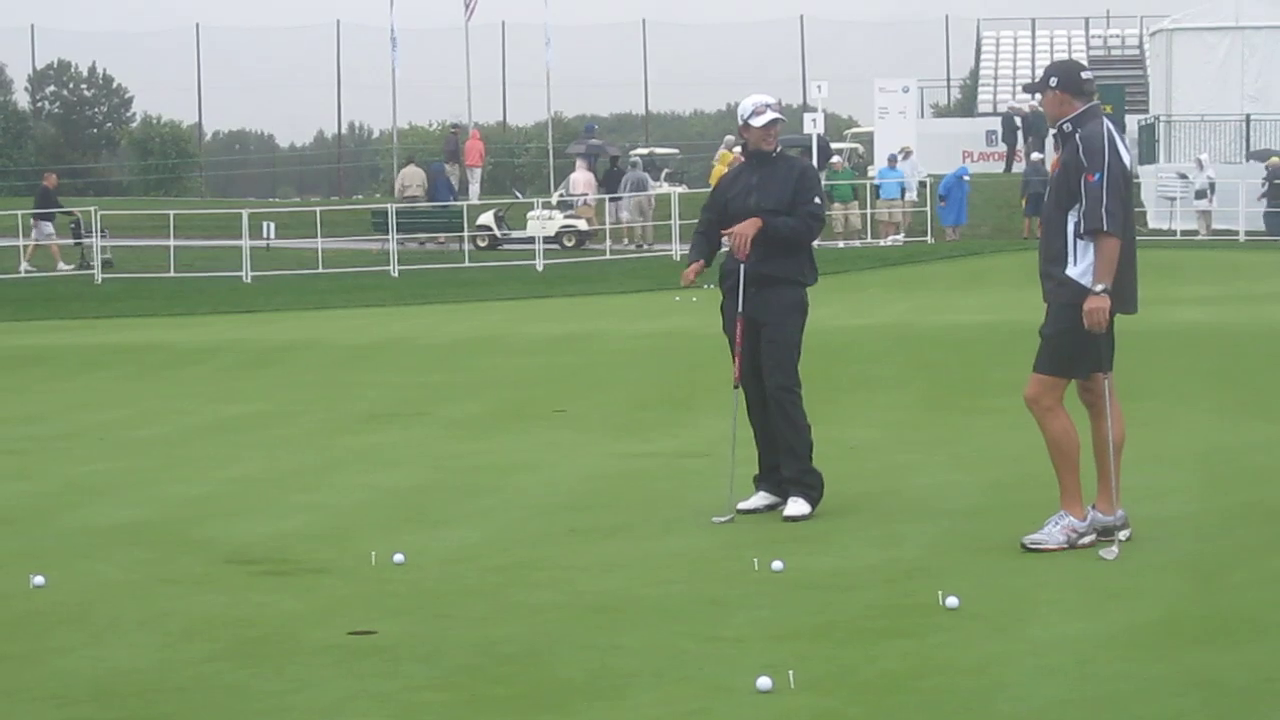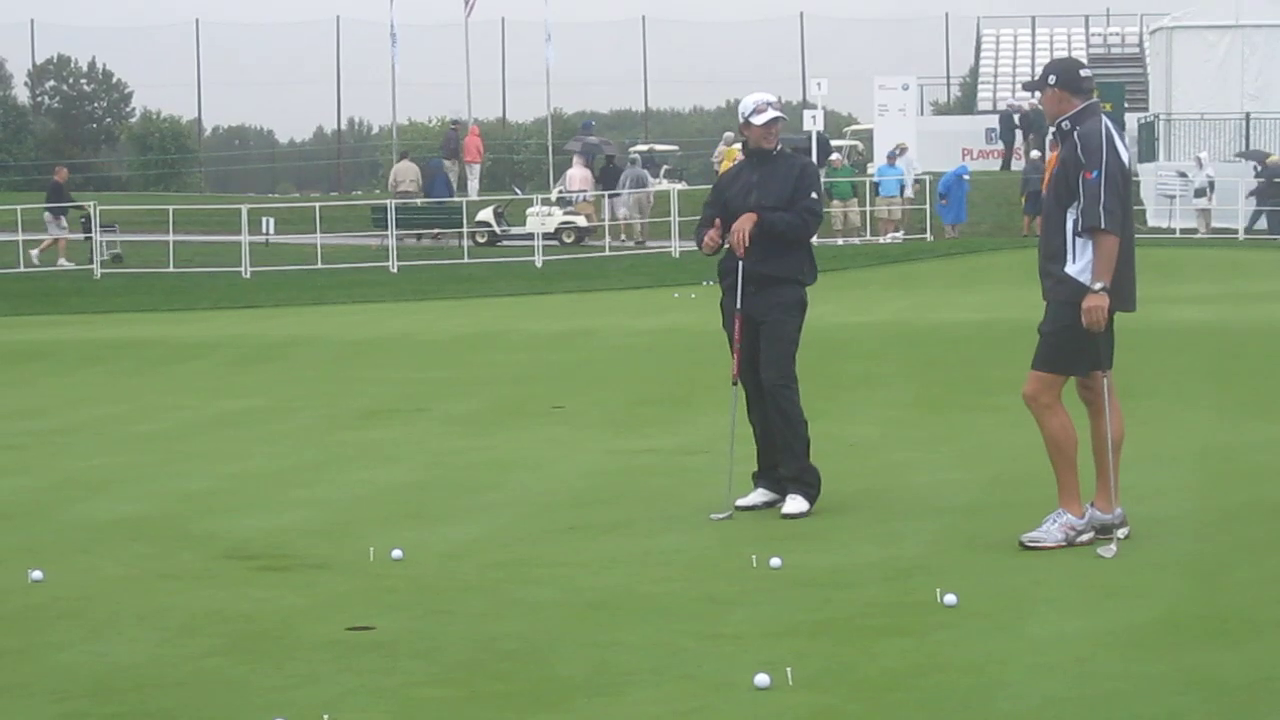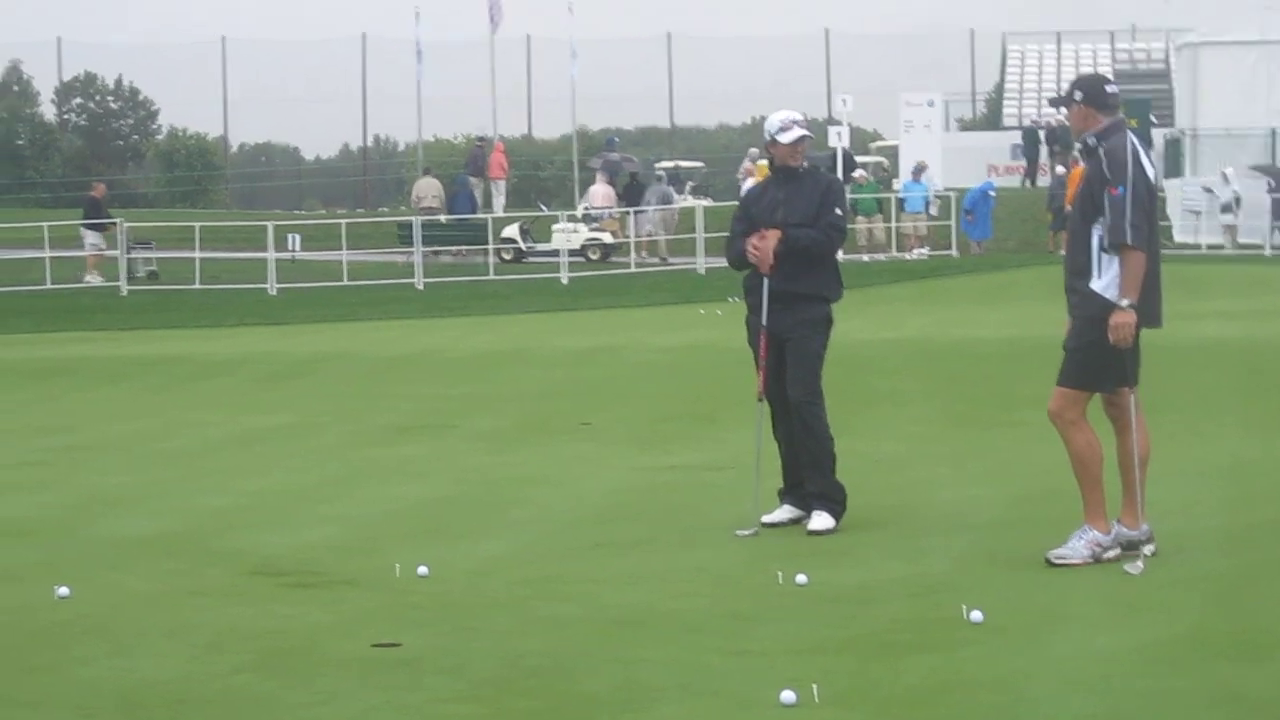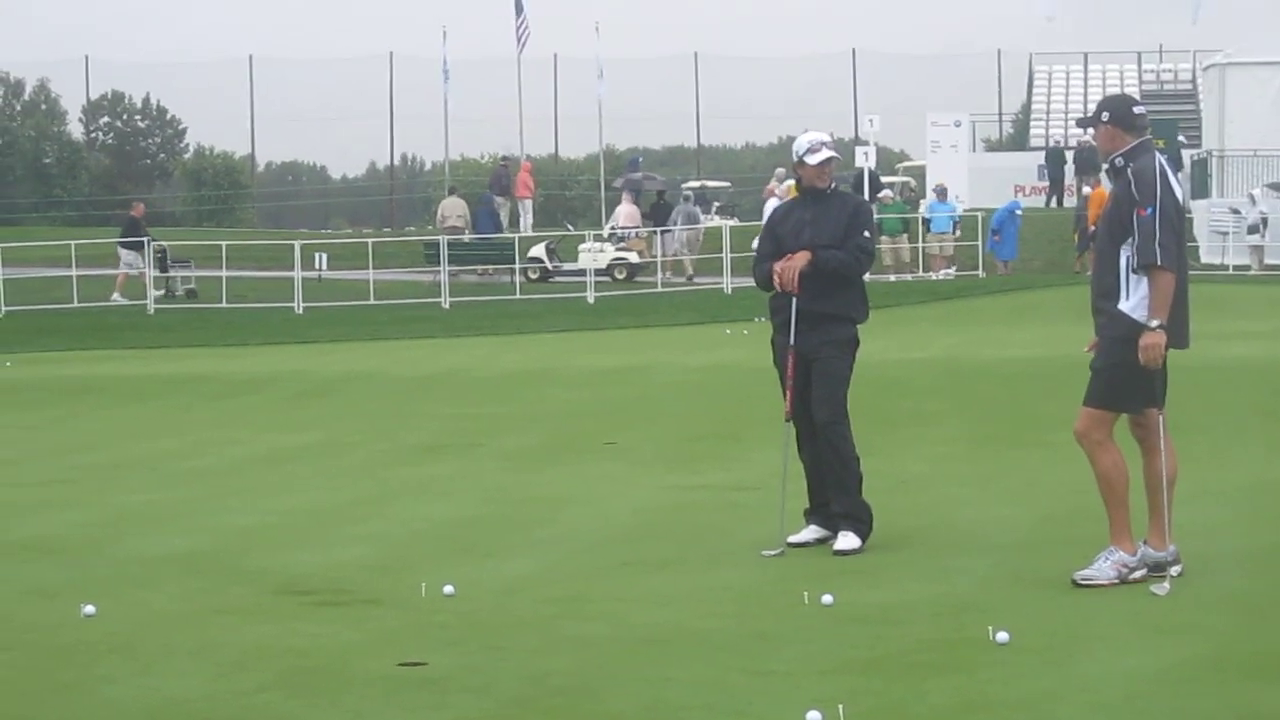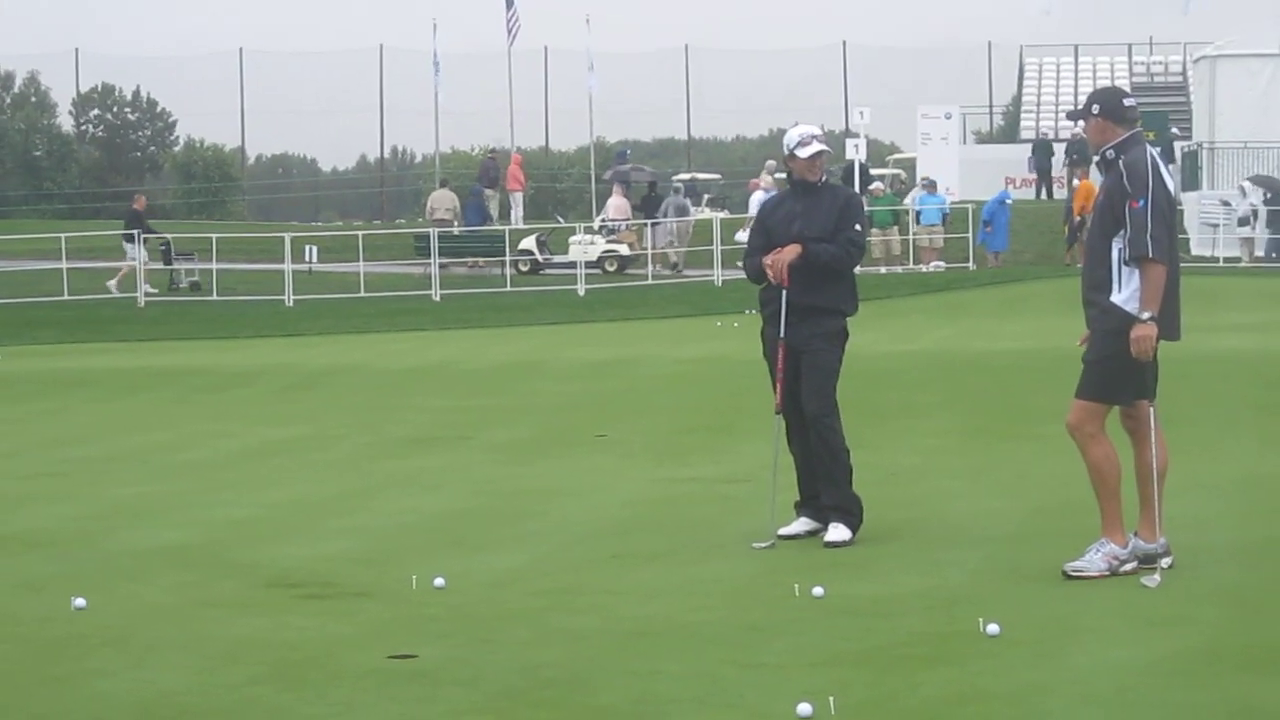
dt=0.2s
person 1, frame 1
left shoulder: (1093, 139)
right shoulder: (1085, 138)
left elbow: (1109, 222)
left wrist: (1100, 289)
left hip: (1084, 291)
right hip: (1080, 289)
left knee: (1042, 395)
right knee: (1095, 393)
left ankle: (1075, 516)
right ankle: (1108, 512)
person 1, frame 2
left shoulder: (1091, 138)
right shoulder: (1085, 136)
left elbow: (1107, 220)
left wrist: (1099, 287)
left hip: (1083, 289)
right hip: (1080, 287)
left knee: (1040, 393)
right knee: (1095, 391)
left ankle: (1073, 514)
right ankle: (1106, 510)
person 1, frame 3
left shoulder: (1116, 154)
right shoulder: (1111, 151)
left elbow: (1133, 237)
left wrist: (1126, 304)
left hip: (1110, 304)
right hip: (1105, 304)
left knee: (1065, 409)
right knee: (1120, 407)
left ankle: (1099, 531)
right ankle: (1132, 527)
person 1, frame 4
left shoulder: (1145, 174)
right shoulder: (1137, 172)
left elbow: (1162, 257)
left wrist: (1155, 324)
right wrist: (1111, 326)
left hip: (1138, 326)
right hip: (1131, 325)
left knee: (1092, 429)
right knee: (1147, 428)
left ankle: (1125, 551)
right ankle: (1159, 548)
person 1, frame 5
left shoulder: (1136, 166)
right shoulder: (1127, 165)
left elbow: (1154, 249)
left wrist: (1147, 317)
right wrist: (1103, 318)
left hip: (1130, 319)
right hip: (1122, 317)
left knee: (1084, 422)
right knee: (1137, 421)
left ankle: (1116, 543)
right ankle: (1149, 540)
person 2, frame 1
left shoulder: (799, 172)
right shoulder: (730, 180)
left elbow: (810, 225)
right elbow: (707, 229)
left wrist: (761, 223)
right wrist: (698, 261)
left hip: (783, 293)
right hip: (738, 295)
left knee: (781, 385)
right knee: (753, 390)
left ankle: (802, 486)
right ankle: (772, 482)
person 2, frame 2
left shoulder: (800, 169)
right shoulder: (730, 178)
left elbow: (807, 222)
right elbow: (707, 225)
left wrist: (758, 218)
right wrist: (710, 236)
left hip: (782, 291)
right hip: (739, 292)
left knee: (778, 382)
right knee: (753, 386)
left ankle: (800, 484)
right ankle: (771, 480)
person 2, frame 3
left shoulder: (825, 186)
right shoulder: (756, 195)
left elbow: (831, 237)
right elbow: (734, 251)
left wrist: (782, 235)
right wrist: (747, 248)
left hip: (808, 308)
right hip: (763, 309)
left knee: (804, 399)
right knee: (779, 403)
left ankle: (826, 500)
right ankle: (796, 496)
person 2, frame 4
left shoulder: (853, 208)
right shoulder: (782, 215)
left elbow: (859, 259)
right elbow: (760, 272)
left wrist: (812, 257)
right wrist: (775, 269)
left hip: (834, 329)
right hip: (788, 330)
left knee: (830, 419)
right knee: (804, 424)
left ankle: (852, 520)
right ankle: (822, 516)
person 2, frame 5
left shoulder: (844, 200)
right shoulder: (772, 207)
left elbow: (850, 252)
right elbow: (751, 264)
left wrist: (802, 250)
right wrist: (765, 262)
left hip: (823, 322)
right hip: (778, 323)
left knee: (819, 411)
right knee: (794, 416)
left ankle: (842, 512)
right ankle: (813, 508)
